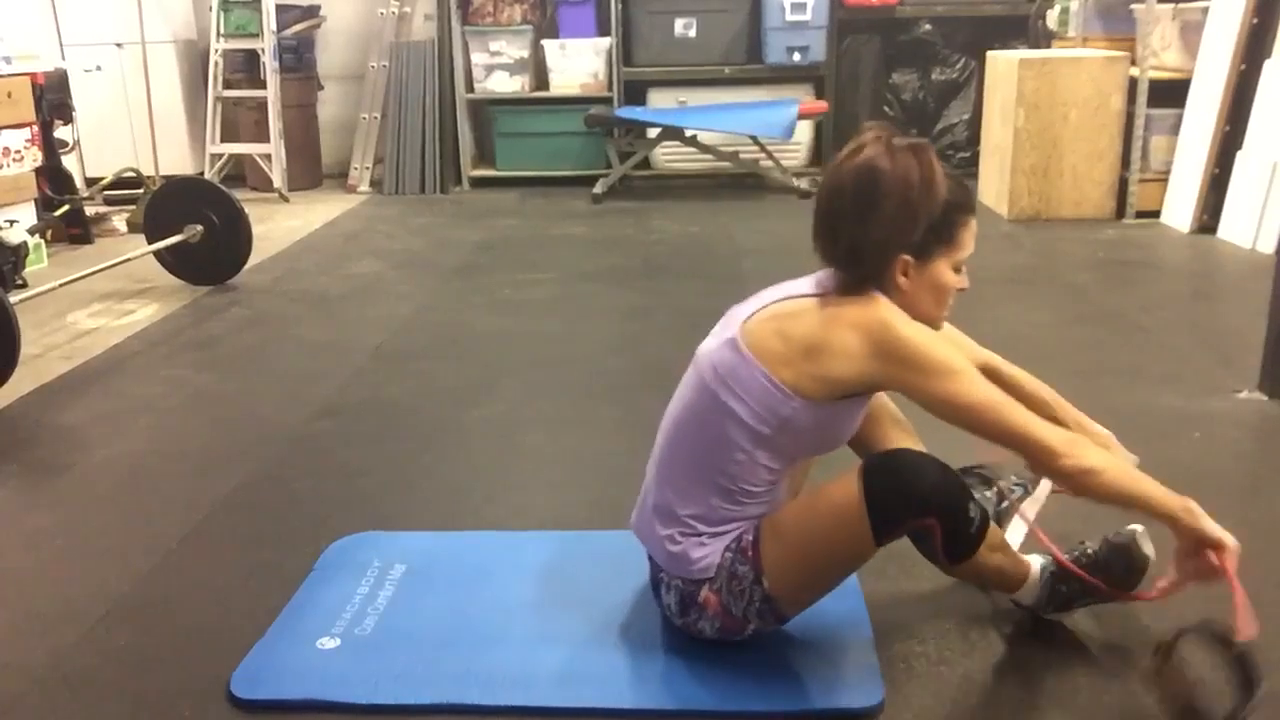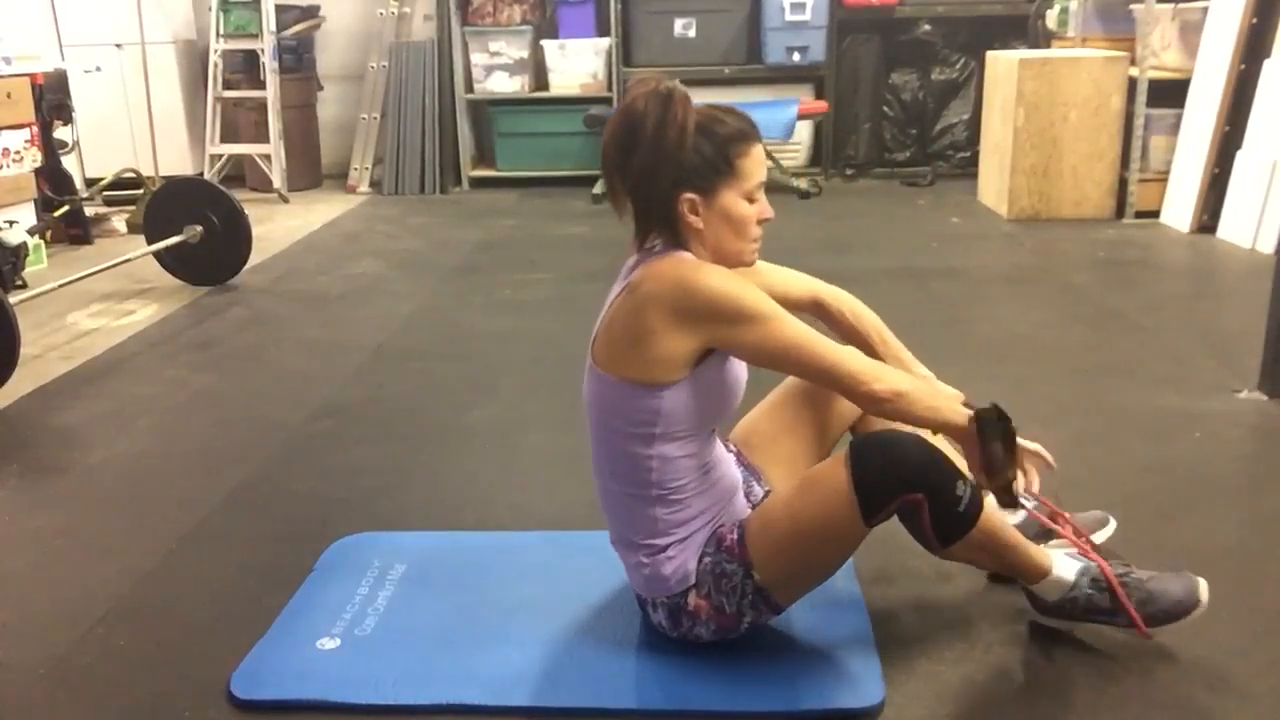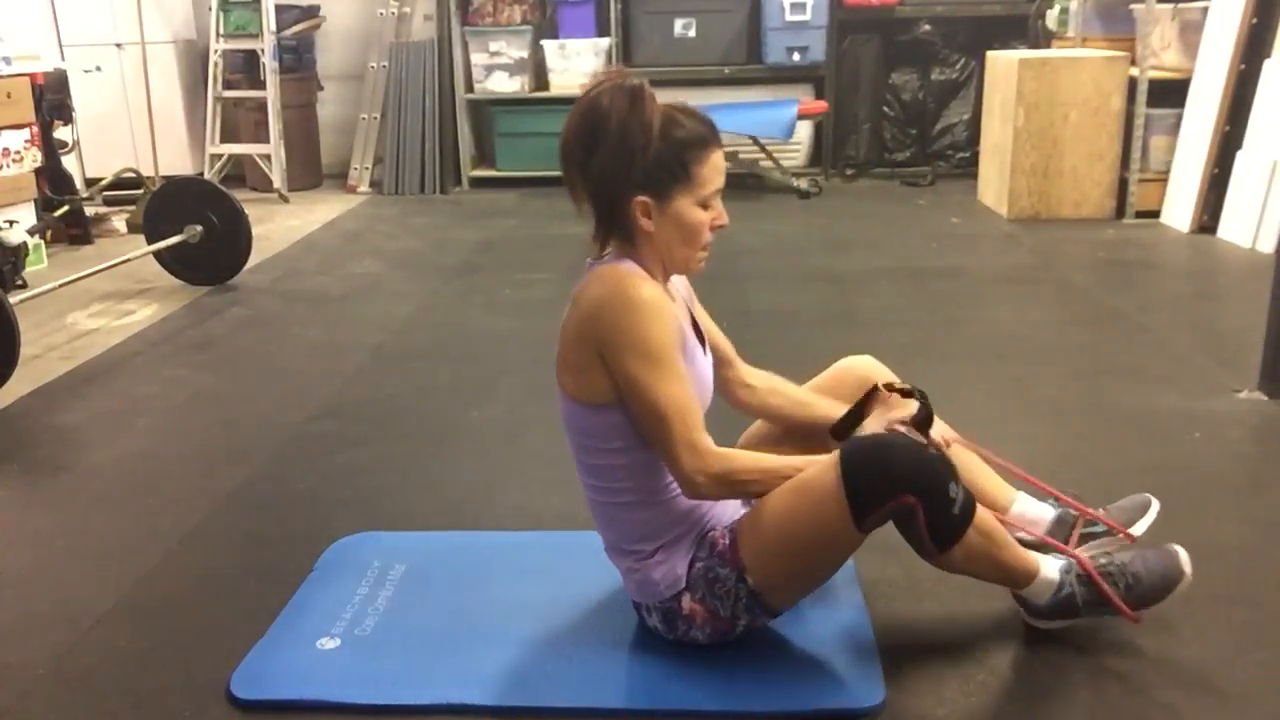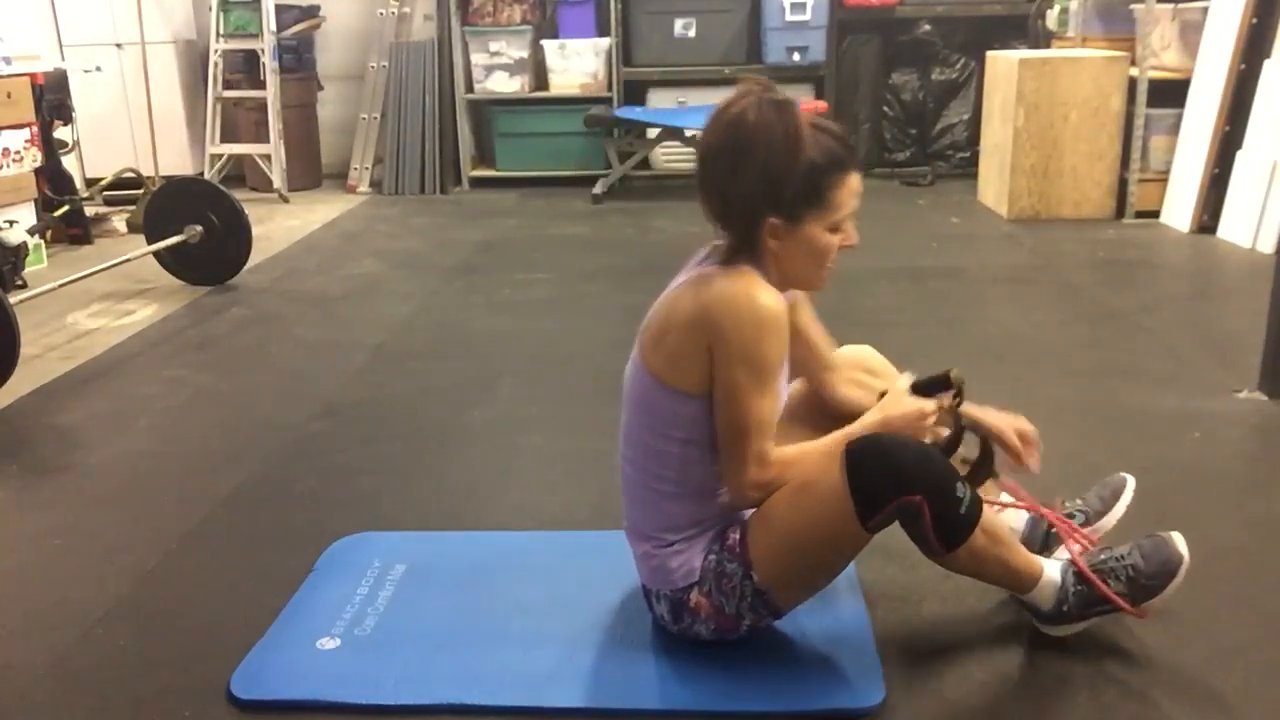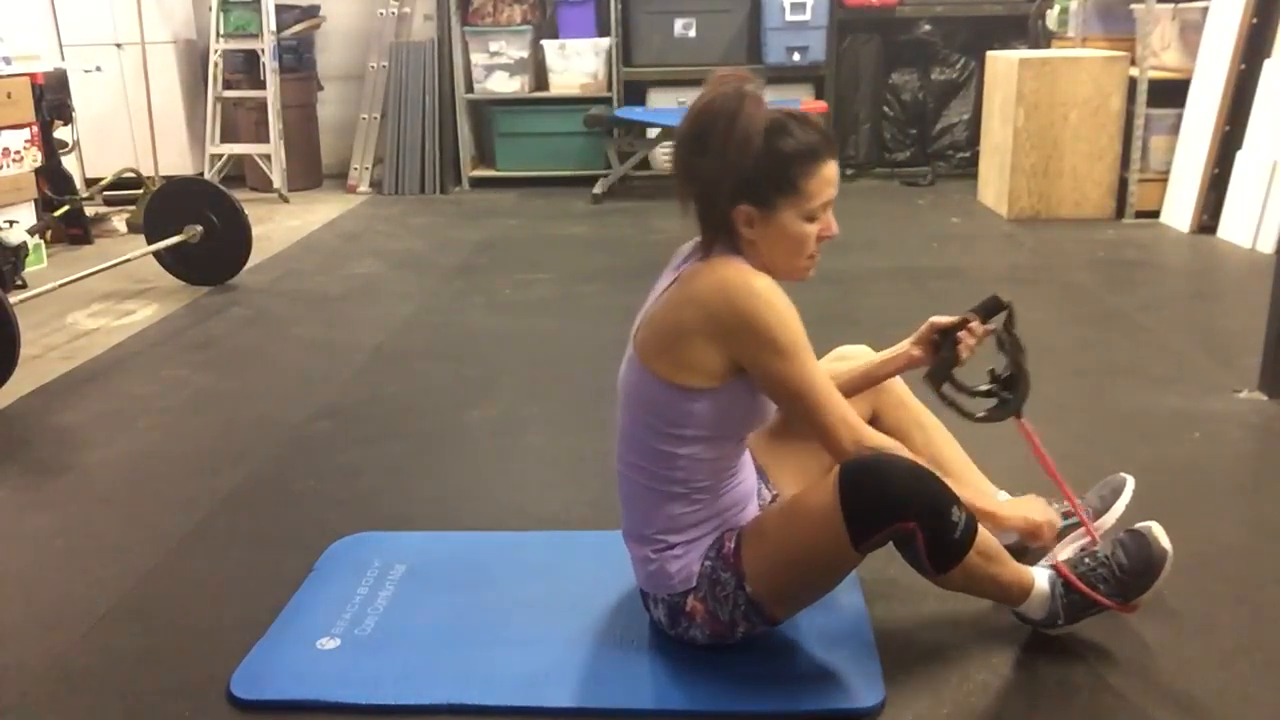
dt=1s
person 1, frame 1
left shoulder: (844, 298)
right shoulder: (875, 329)
left elbow: (990, 368)
right elbow: (1057, 458)
left wrist: (1098, 437)
right wrist: (1186, 517)
left hip: (697, 544)
right hip: (711, 588)
right knee: (914, 485)
left ankle: (973, 527)
right ankle: (1034, 587)
person 1, frame 2
left shoulder: (682, 262)
right shoulder: (689, 289)
left elbow: (825, 299)
right elbow: (872, 387)
left wrist: (929, 389)
right wrist: (973, 424)
left hip: (714, 507)
right hip: (696, 586)
left knee: (851, 376)
right knee: (900, 462)
left ankle: (1007, 522)
right ankle: (1061, 586)
person 1, frame 3
left shoulder: (647, 273)
right shoulder: (627, 296)
left elbow: (742, 383)
right elbow: (700, 469)
left wrist: (858, 425)
right wrist: (850, 461)
left hip: (704, 533)
right hip: (691, 590)
left knee: (859, 376)
right knee: (889, 466)
left ankle: (1043, 527)
right ankle: (1050, 587)
person 1, frame 4
left shoulder: (743, 271)
right shoulder: (747, 304)
left elbow: (832, 384)
right elbow: (751, 476)
left wrist: (974, 417)
right wrist: (877, 425)
left hip: (709, 535)
right hip: (700, 585)
left knee: (858, 368)
right knee: (896, 465)
left ankle: (1015, 530)
right ankle: (1053, 592)
person 1, frame 5
left shoulder: (712, 264)
right shoulder: (740, 294)
left elbow: (806, 395)
right elbow: (849, 444)
left wrist: (901, 357)
right wrist: (993, 510)
left hip: (719, 517)
right hip: (699, 588)
left knee: (856, 363)
right knee: (890, 487)
left ankle: (1023, 535)
right ankle: (1042, 597)
